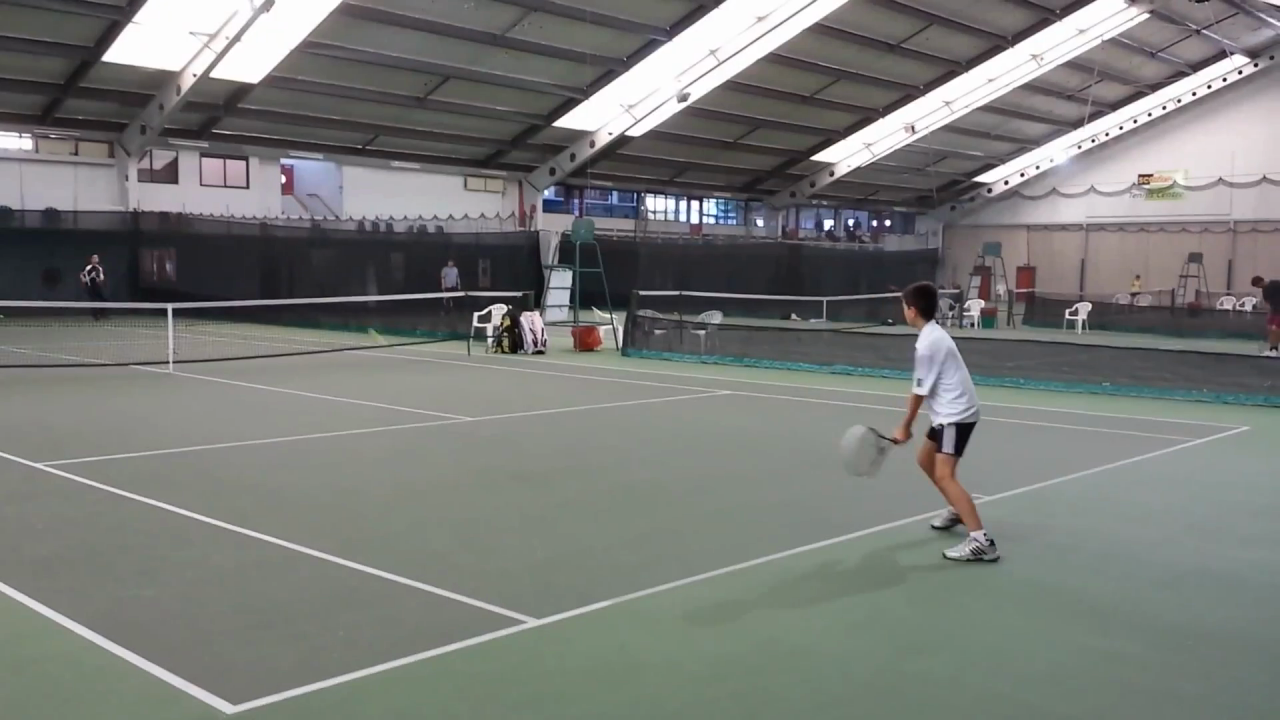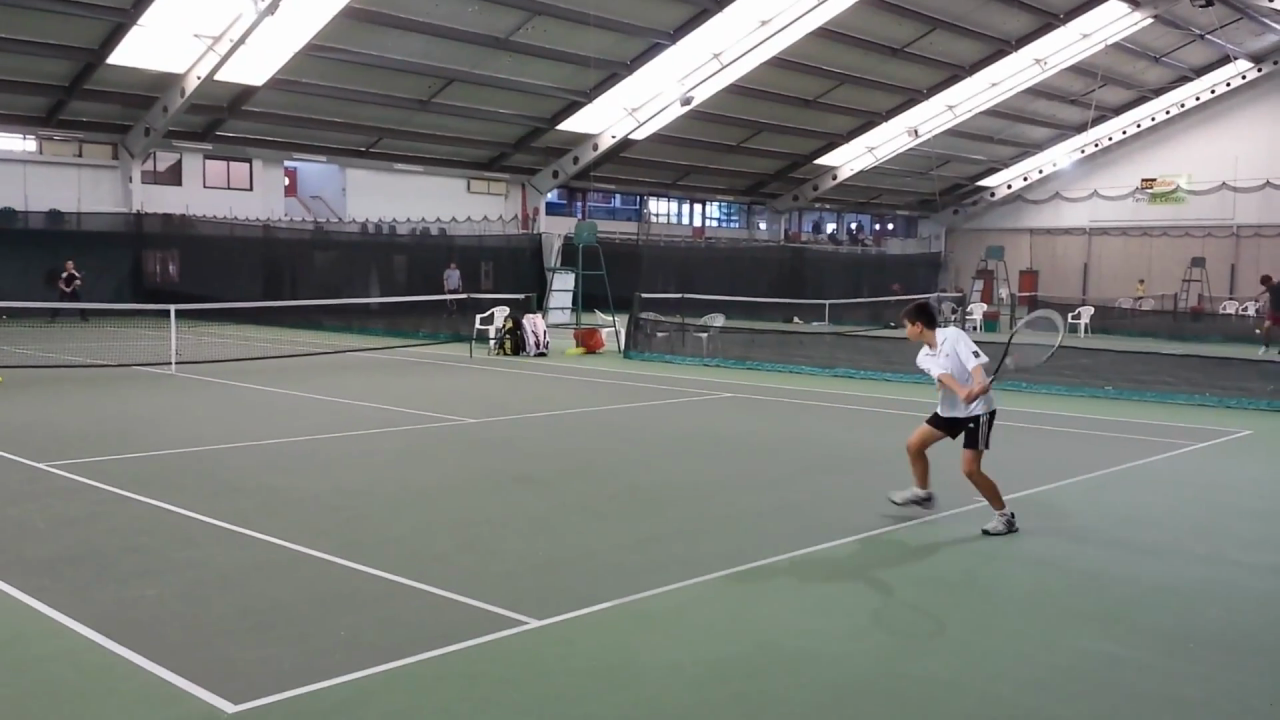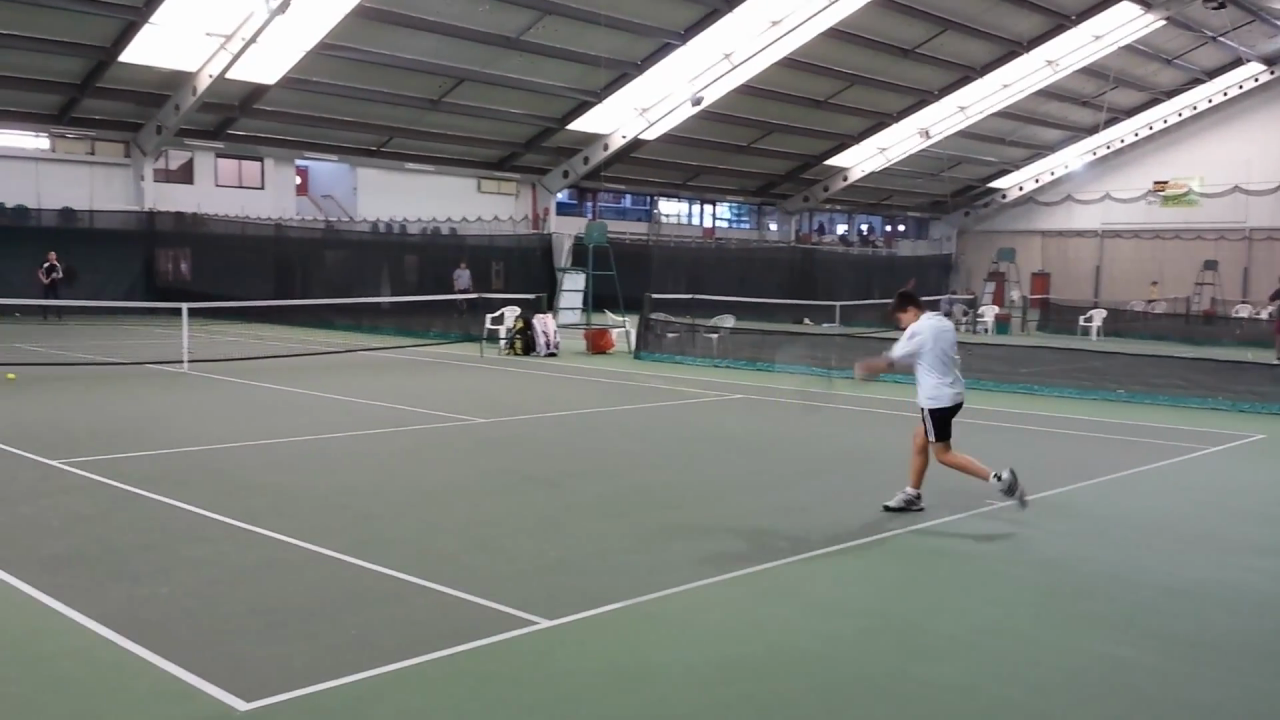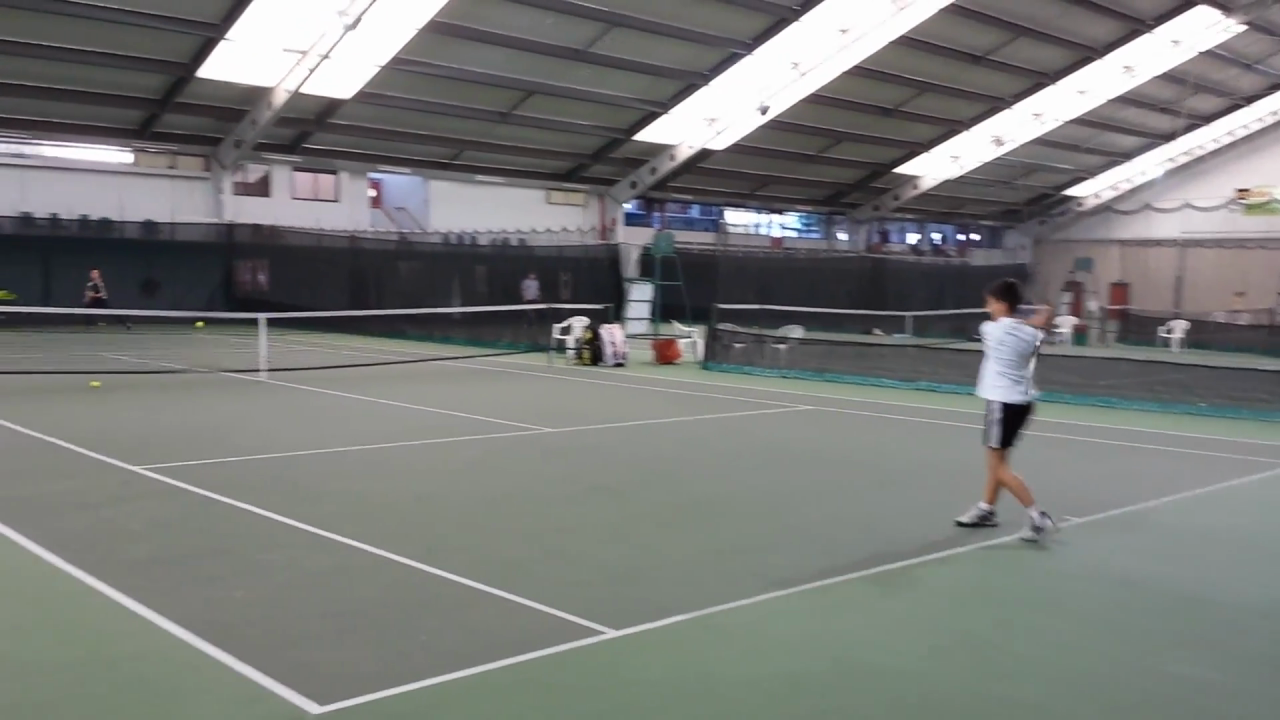
dt=0.4s
person 1, frame 1
left shoulder: (928, 345)
right shoulder: (932, 337)
left elbow: (921, 391)
right elbow: (920, 387)
left wrist: (904, 426)
right wrist: (907, 425)
left hip: (956, 414)
right hip: (944, 413)
left knee: (945, 475)
right knee: (924, 459)
left ankle: (980, 542)
right ankle: (956, 511)
person 1, frame 2
left shoulder: (953, 336)
right shoulder: (924, 357)
left elbow: (976, 364)
right elbow: (944, 378)
left wrist: (978, 388)
right wrist: (961, 392)
left hip: (978, 410)
right hip: (949, 409)
left knee: (970, 468)
right knee: (914, 446)
left ankle: (1004, 515)
right ankle: (923, 493)
person 1, frame 3
left shoulder: (917, 331)
right shoulder: (945, 323)
left elbow: (893, 360)
left wrist: (868, 368)
left hip: (937, 399)
right hip: (951, 395)
left knee: (943, 453)
right knee: (920, 441)
left ankle: (999, 477)
right ankle: (912, 494)
person 1, frame 4
left shoulder: (989, 329)
right shoulder: (1031, 334)
left wrist: (1032, 322)
right wrist: (1038, 324)
left hip: (1002, 401)
right hip: (1023, 400)
left knee: (999, 464)
right knee: (997, 457)
left ankle: (1037, 515)
right ankle: (986, 509)
